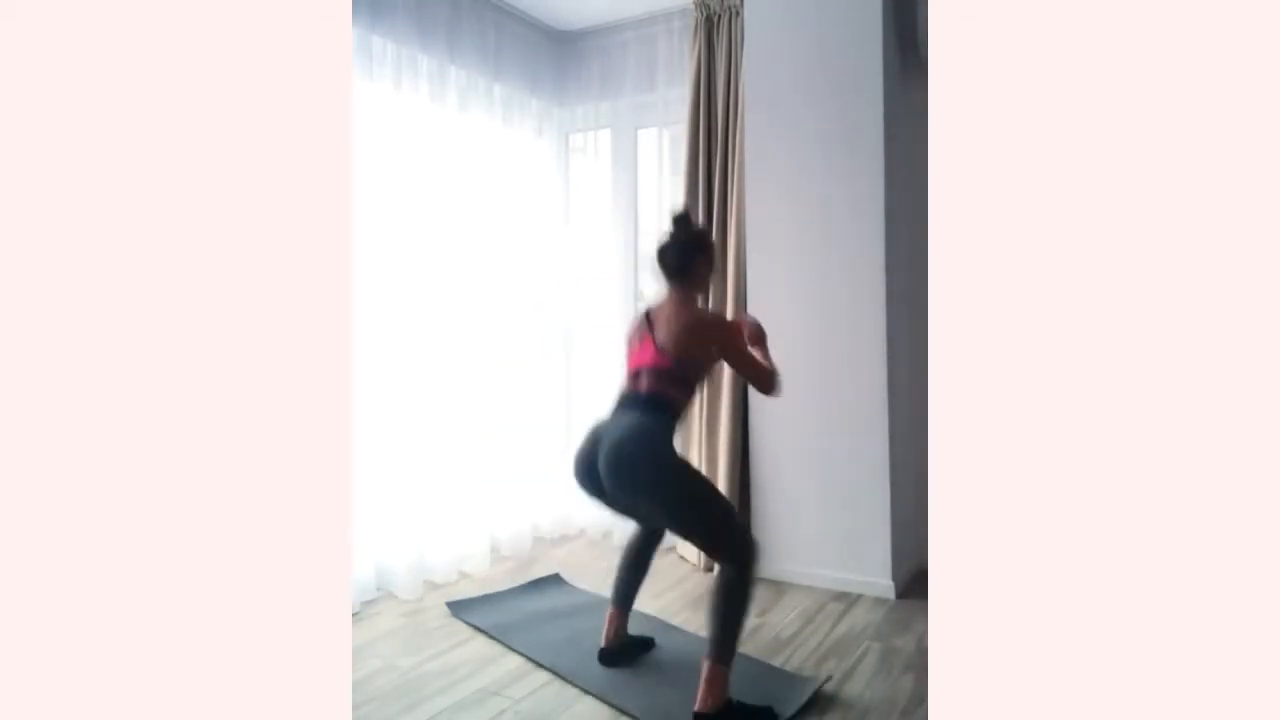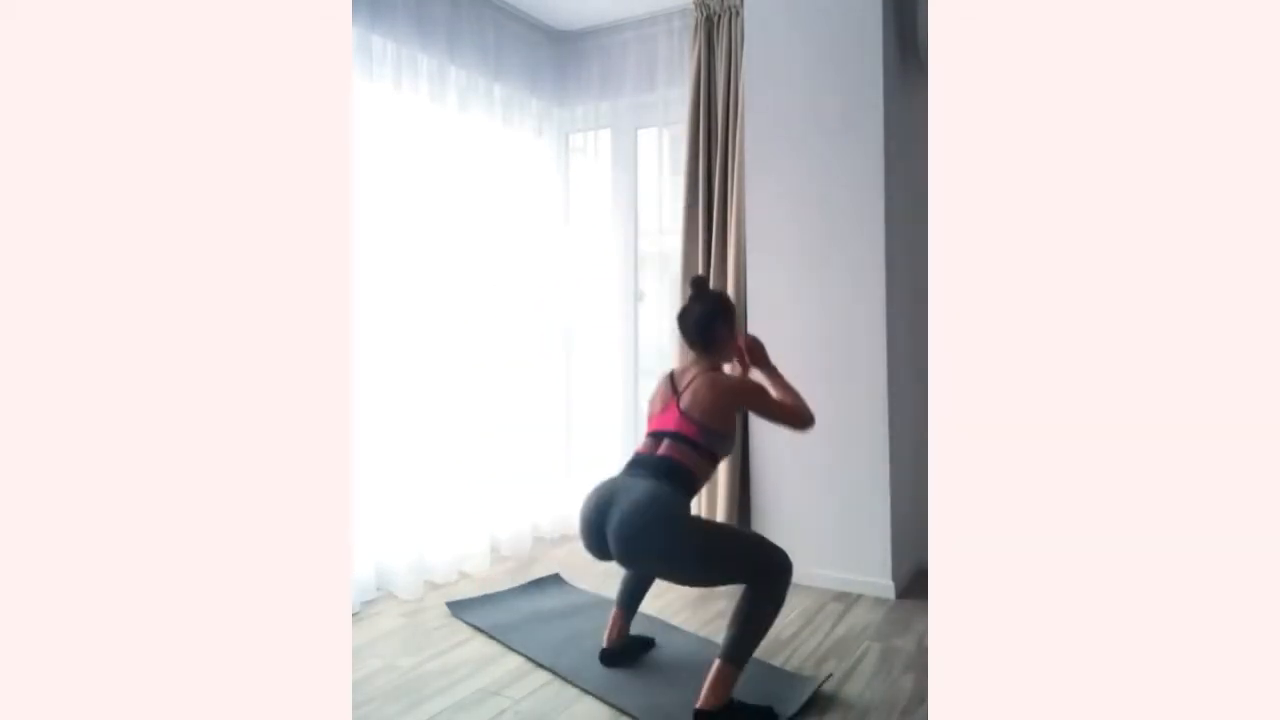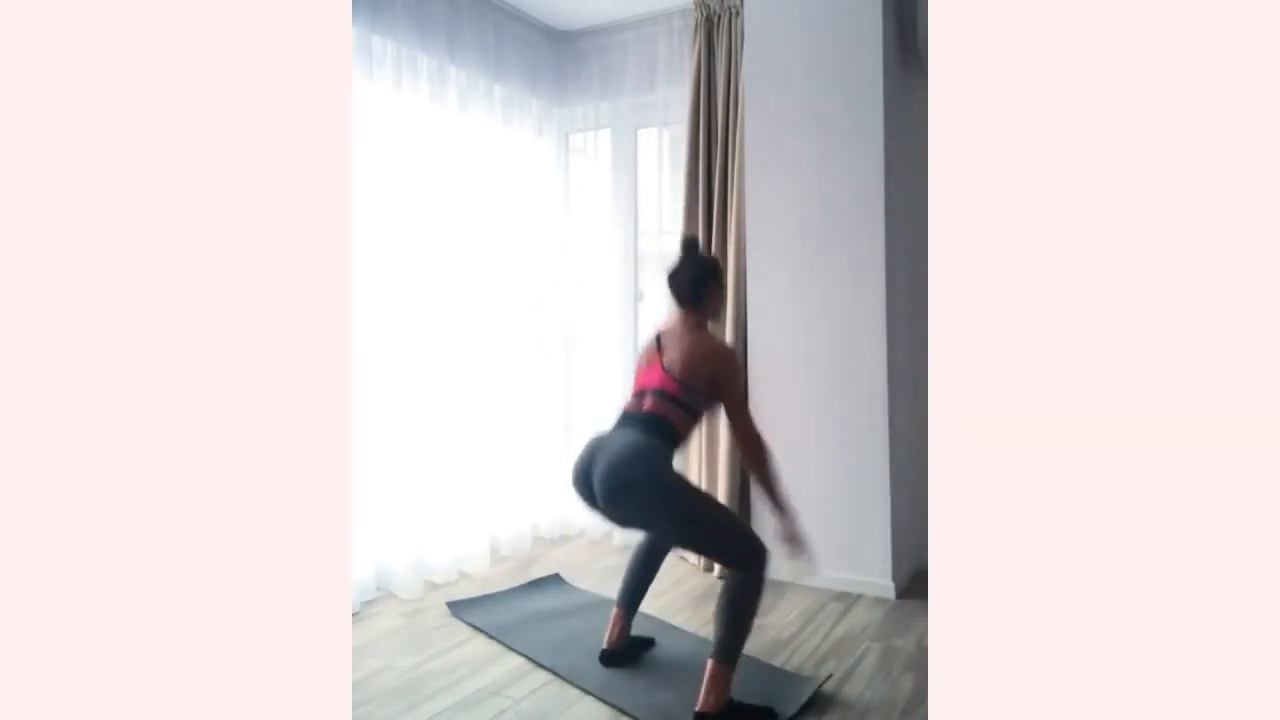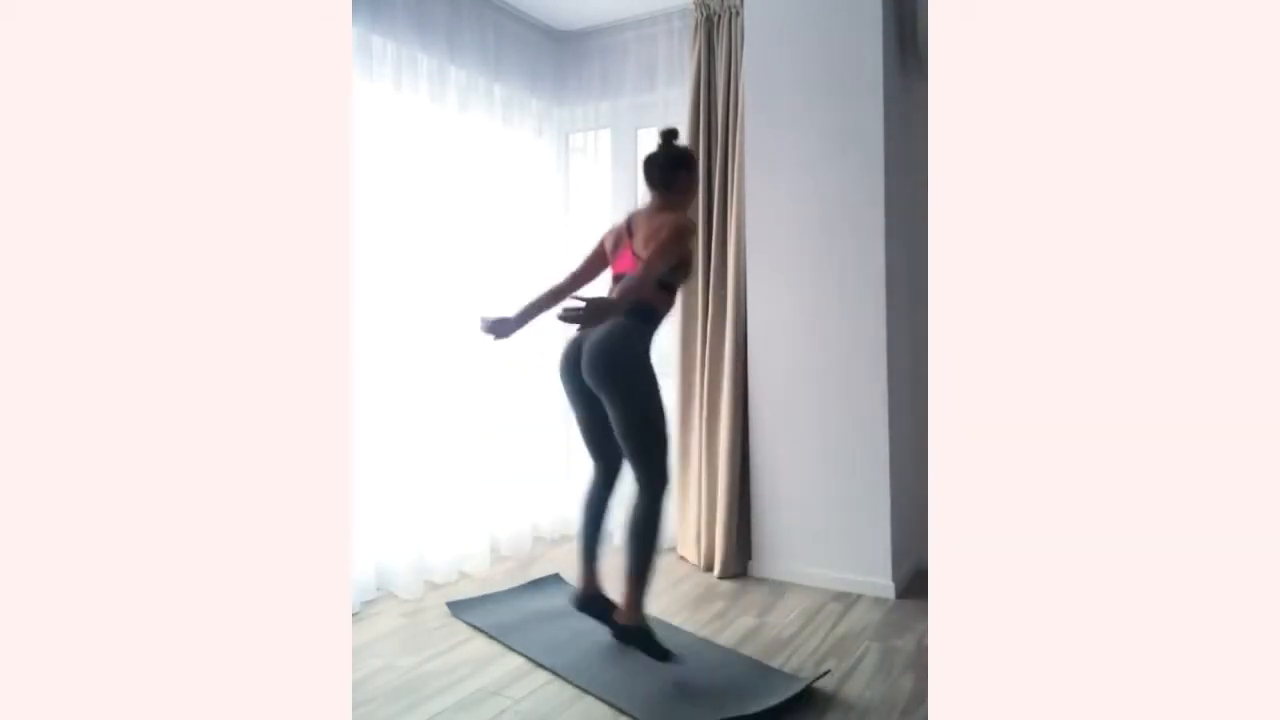
dt=0.2s
person 1, frame 1
left shoulder: (642, 322)
right shoulder: (706, 323)
right elbow: (767, 384)
right wrist: (755, 341)
left hip: (594, 451)
right hip: (638, 457)
left knee: (652, 522)
right knee: (738, 551)
left ankle: (614, 639)
person 1, frame 2
left shoulder: (665, 384)
right shoulder: (734, 388)
right elbow: (802, 417)
right wrist: (763, 365)
left hip: (598, 513)
right hip: (646, 522)
right knee: (773, 569)
left ankle: (615, 639)
person 1, frame 3
left shoulder: (653, 346)
right shoulder: (717, 354)
right elbow: (746, 443)
right wrist: (783, 512)
left hip: (588, 465)
right hip: (632, 474)
left knee: (663, 530)
right knee: (748, 555)
left ankle: (616, 640)
person 1, frame 4
left shoulder: (623, 227)
right shoulder: (679, 226)
left elbow: (572, 280)
right elbow: (645, 278)
left wrist: (518, 318)
right wrist: (598, 310)
left hip: (578, 351)
right hip: (616, 354)
left knee: (606, 471)
right knee: (653, 483)
left ankle: (589, 585)
right ankle: (632, 618)
